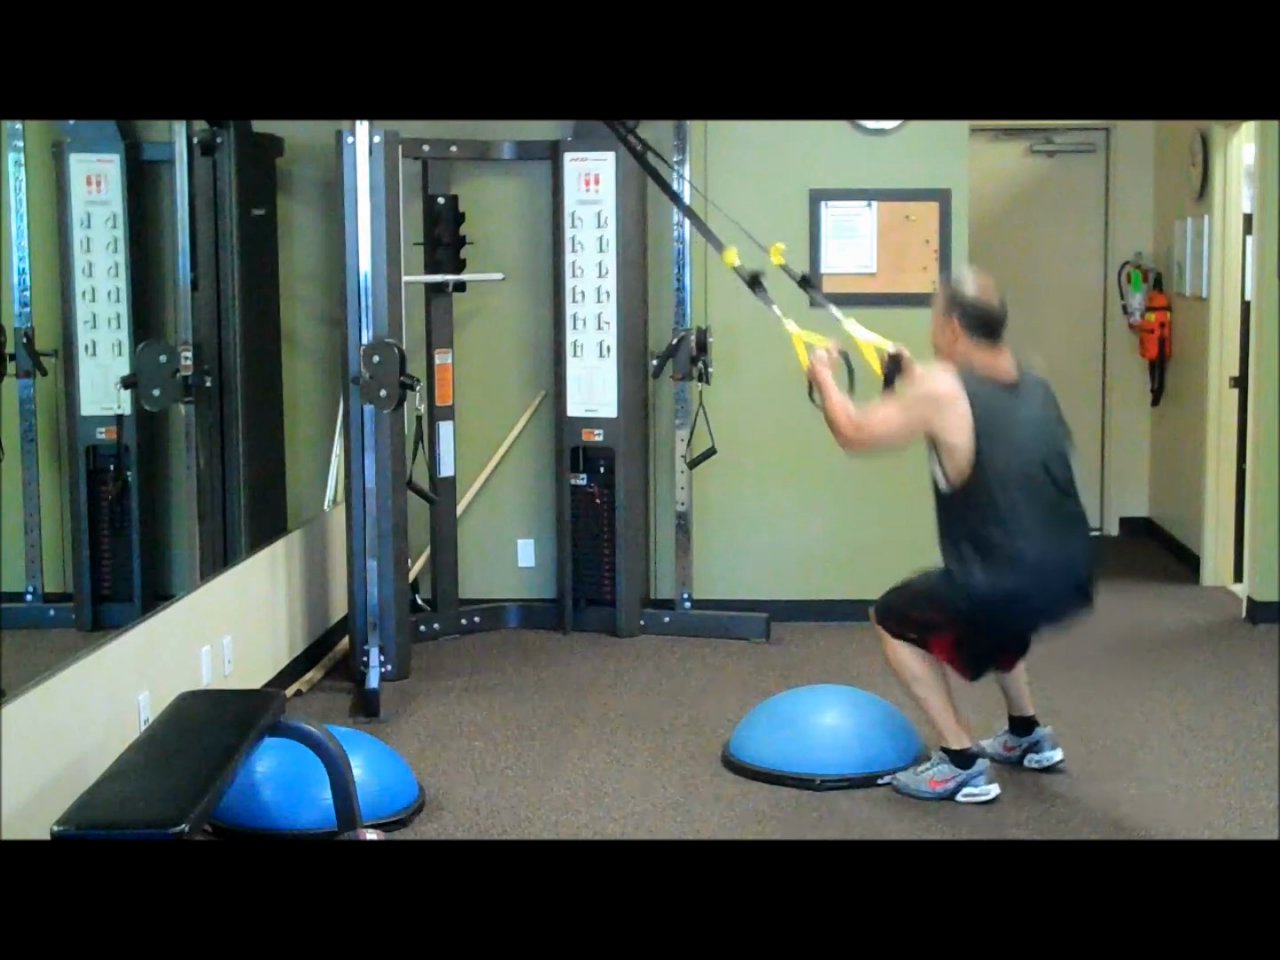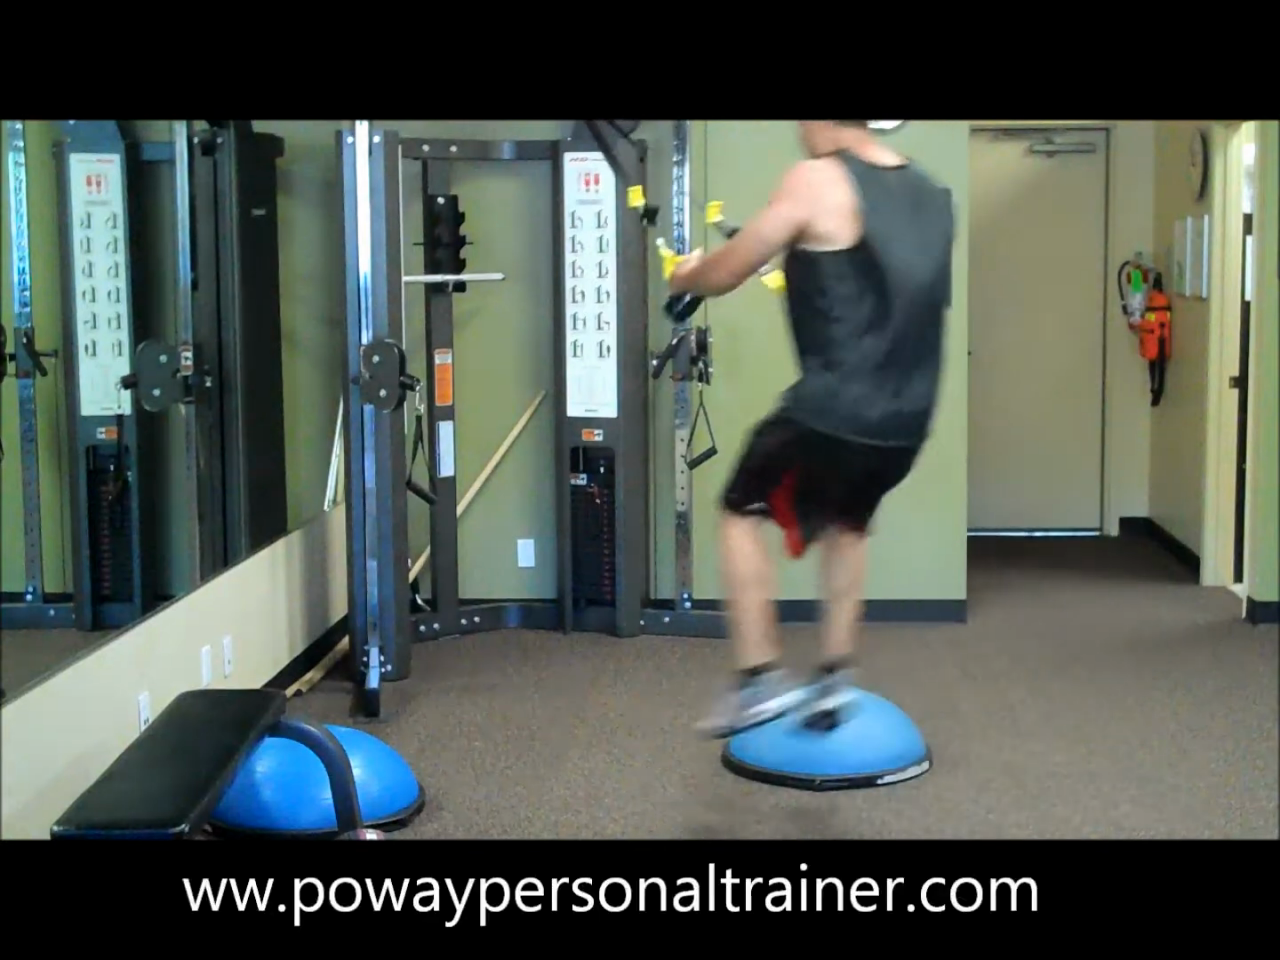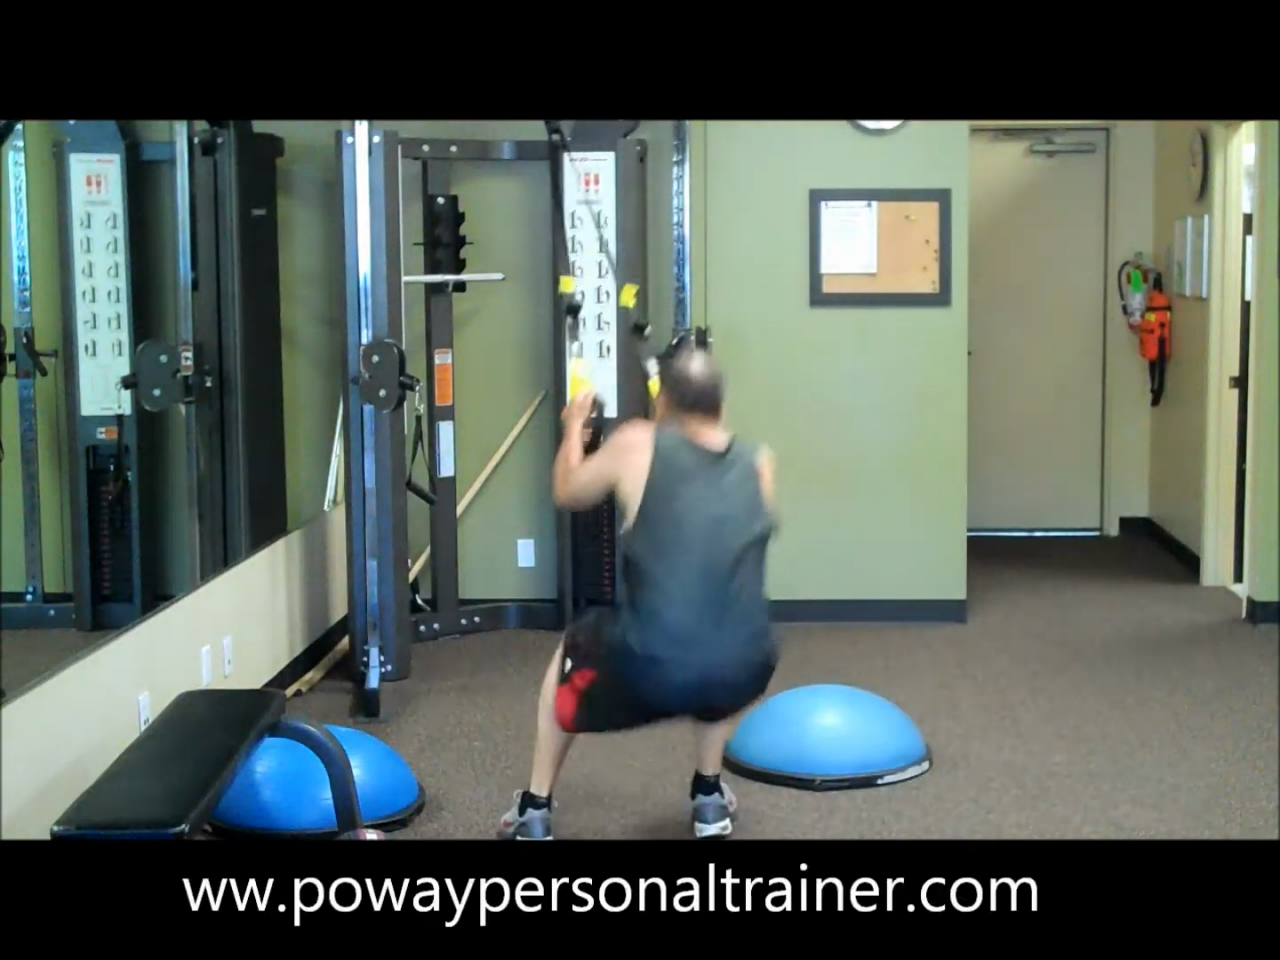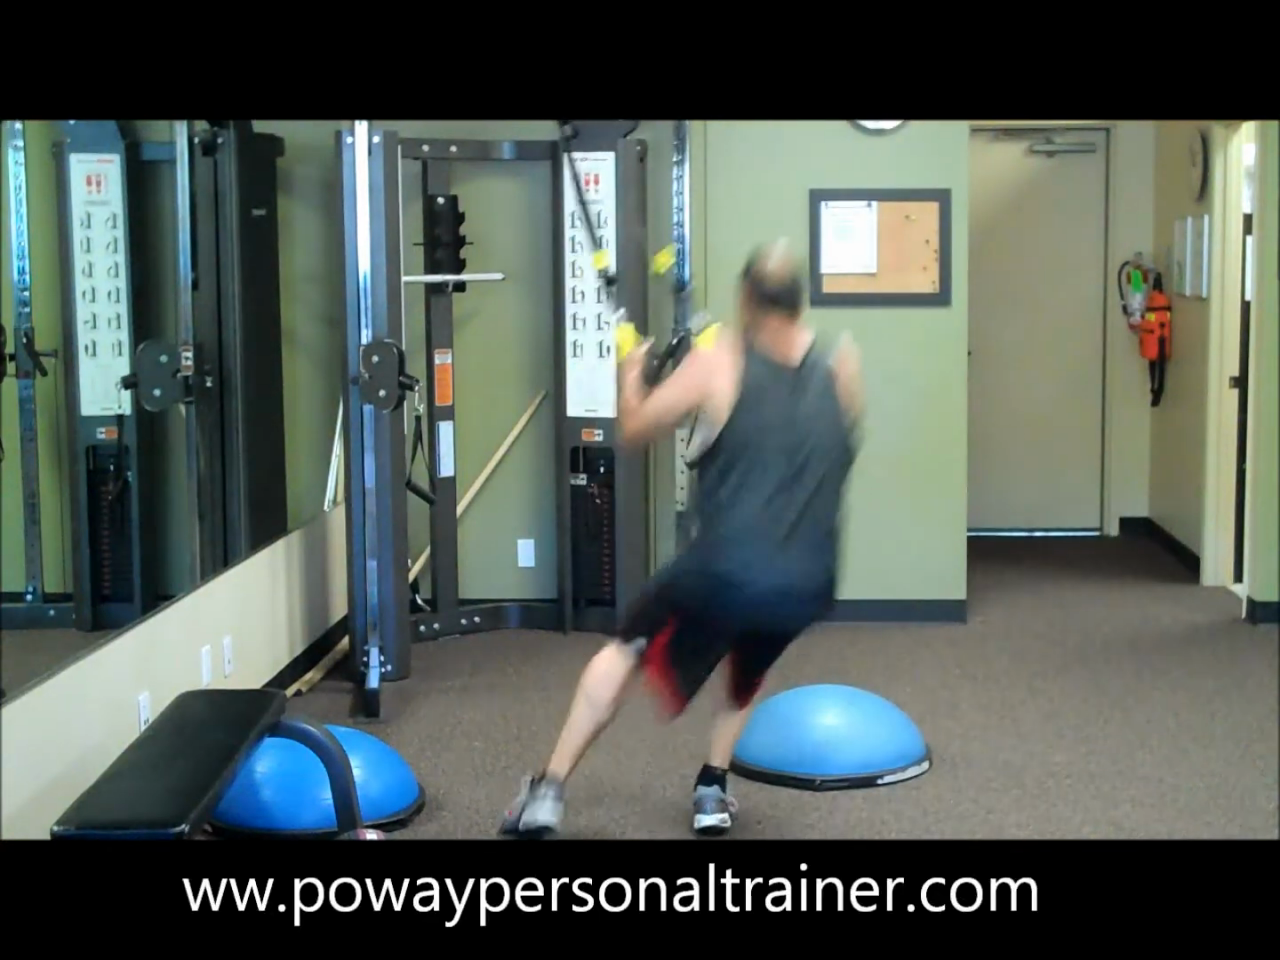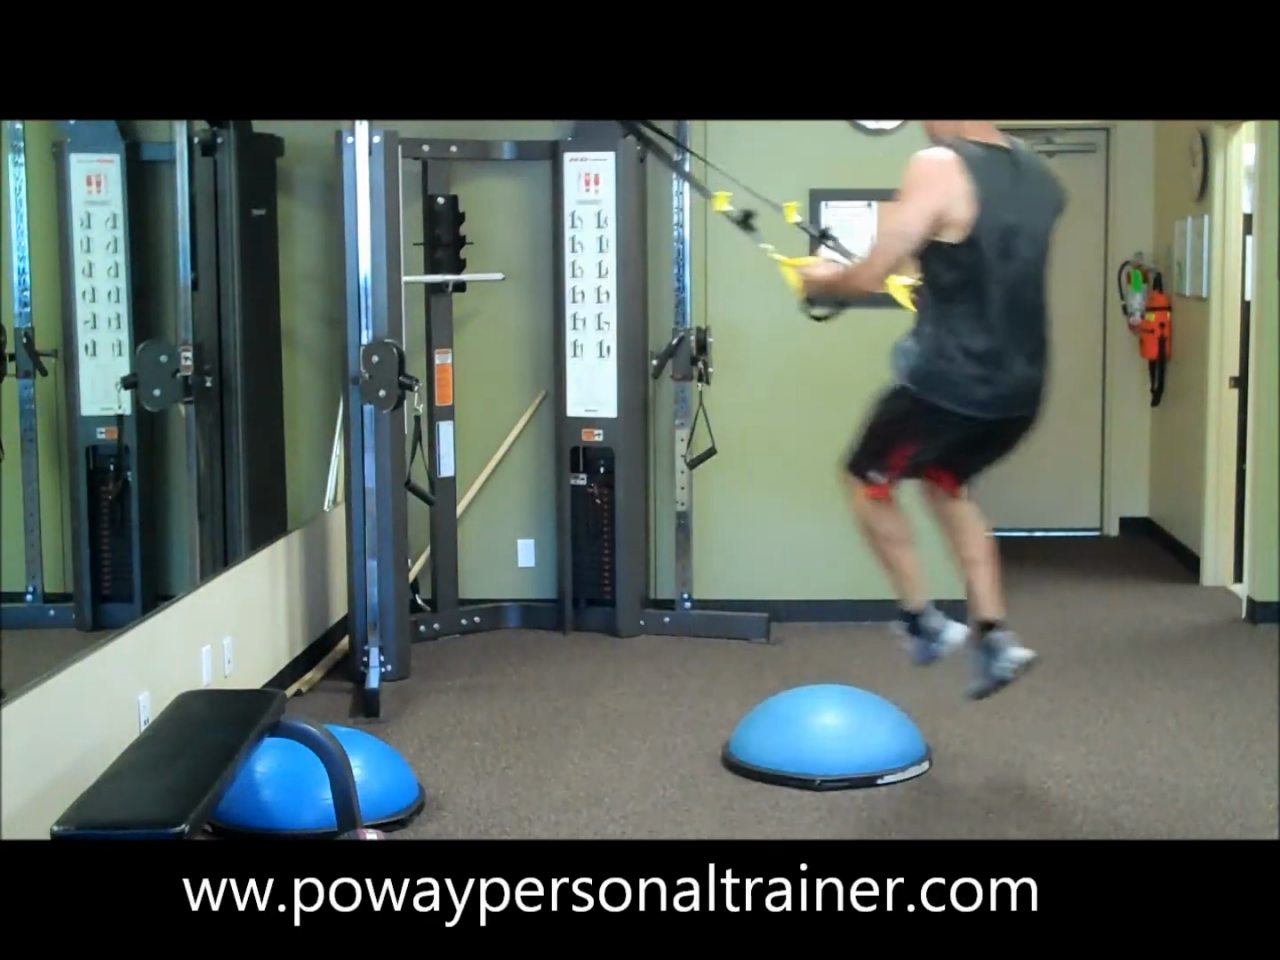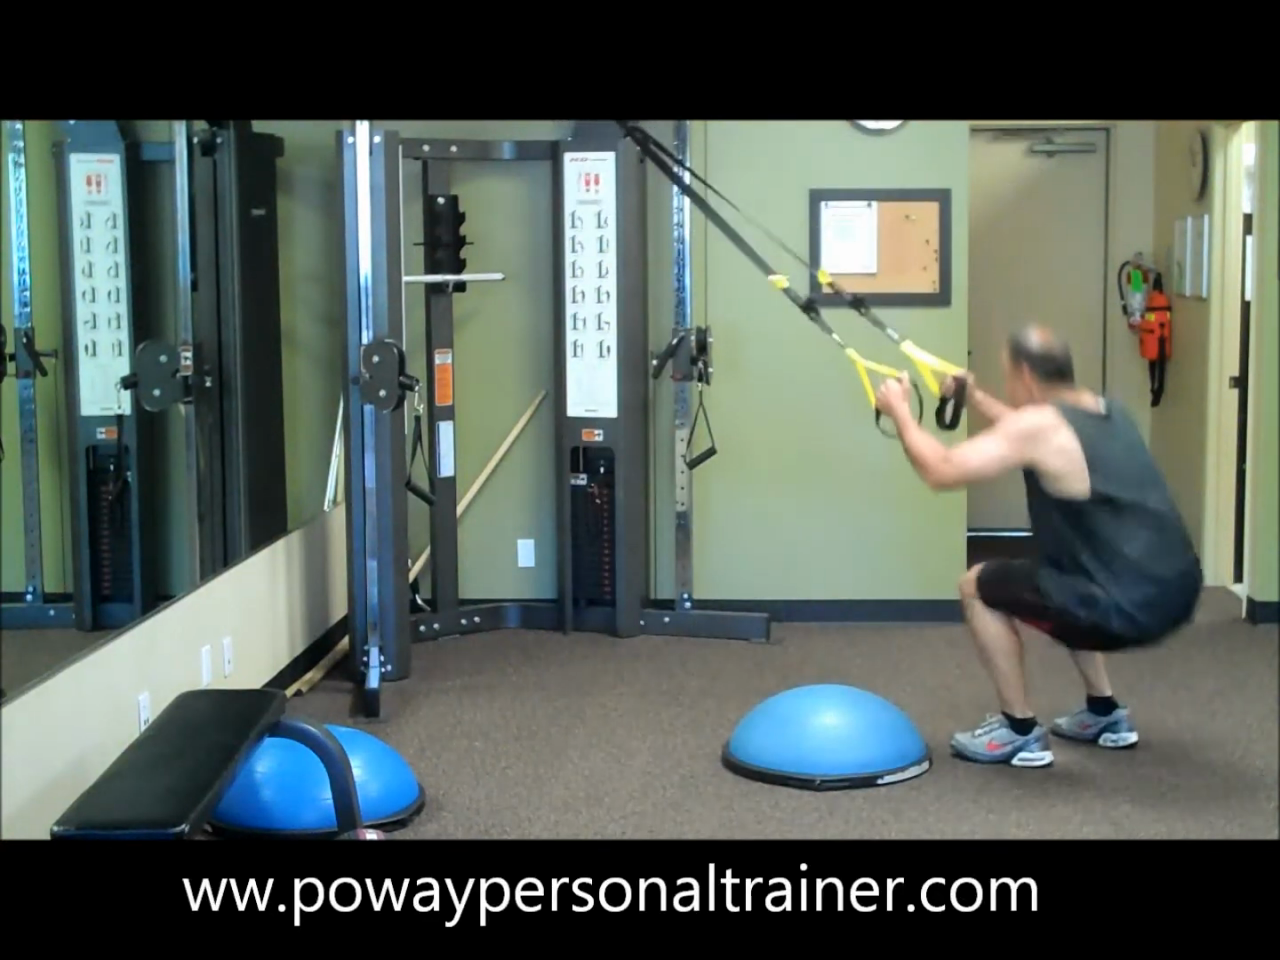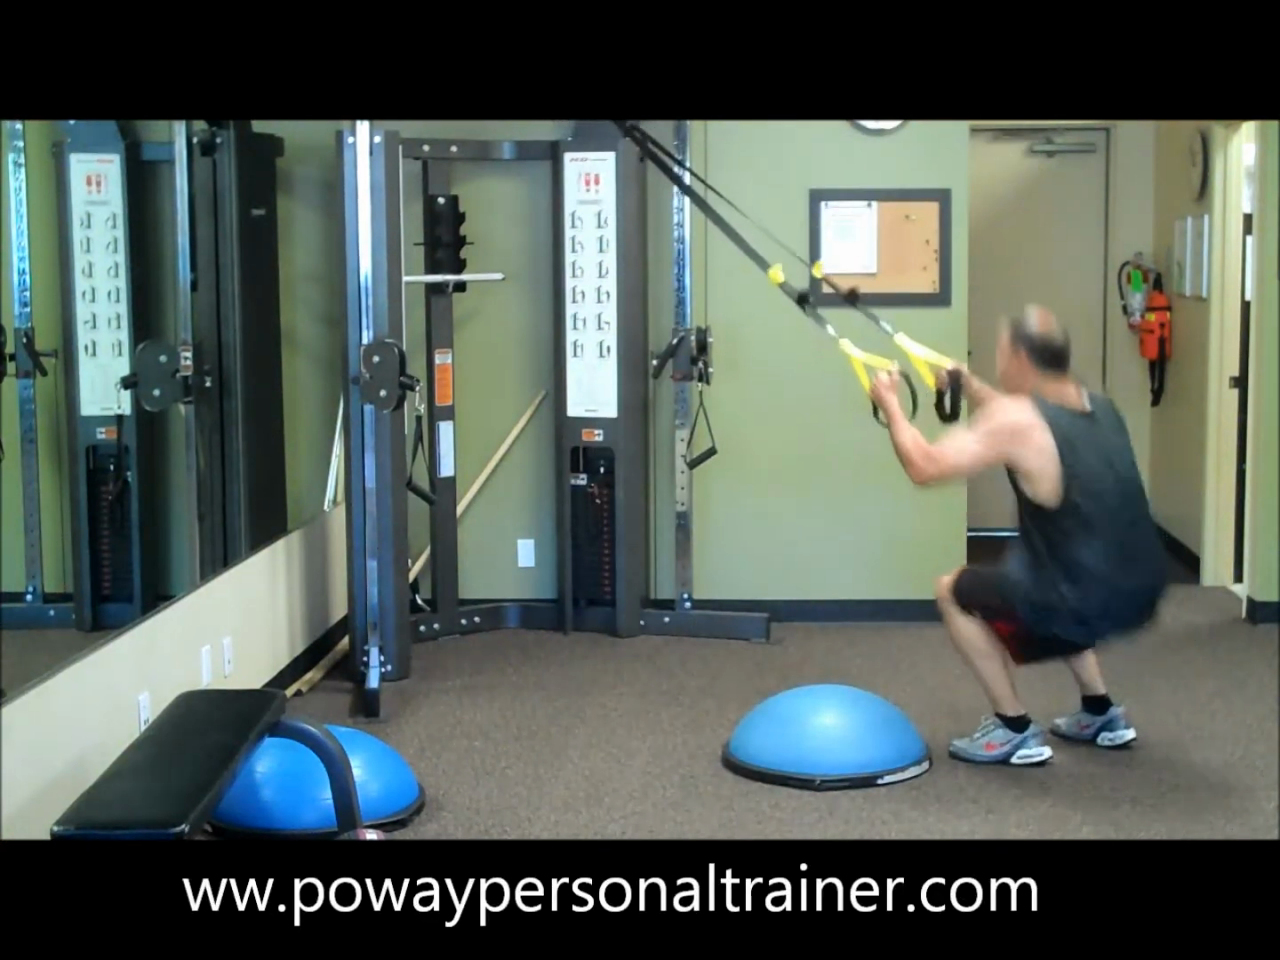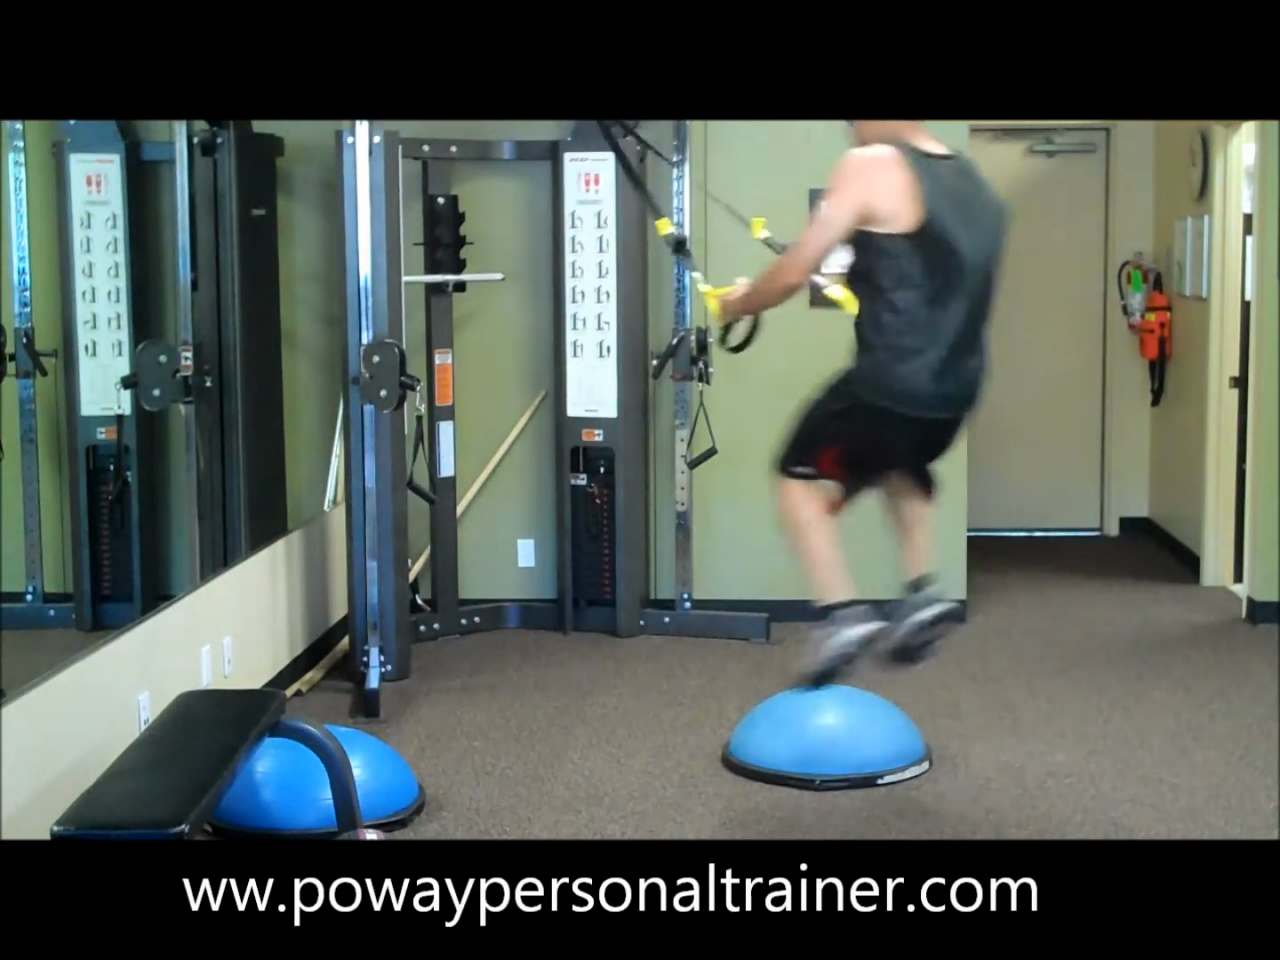
dt=0.4s
person 1, frame 1
left shoulder: (942, 391)
right shoulder: (1037, 387)
left elbow: (854, 434)
left wrist: (823, 377)
right wrist: (909, 369)
left hip: (1009, 586)
right hip: (1070, 580)
left knee: (895, 621)
right knee: (991, 614)
left ankle: (963, 764)
right ankle: (1028, 732)
person 1, frame 2
left shoulder: (816, 181)
right shoulder: (932, 192)
left elbow: (723, 275)
left wrist: (690, 274)
left hip: (835, 410)
right hip: (909, 416)
left knee: (742, 516)
right knee: (846, 525)
left ankle: (761, 678)
right ankle: (837, 674)
person 1, frame 3
left shoulder: (636, 446)
right shoulder: (758, 466)
left elbow: (568, 491)
left wrist: (575, 423)
left hip: (653, 670)
right hip: (743, 674)
left knee: (573, 648)
left ankle: (534, 811)
right ankle: (709, 798)
person 1, frame 4
left shoulder: (718, 362)
right shoulder: (843, 368)
left elbow: (635, 430)
left wrist: (630, 373)
left hip: (722, 577)
right hip: (806, 587)
left knee: (626, 648)
right knee: (743, 670)
left ankle: (547, 788)
right ankle: (711, 790)
person 1, frame 5
left shoulder: (937, 168)
right shoulder: (1037, 176)
left elbow: (866, 278)
left wrist: (821, 279)
left hip: (951, 382)
right hip: (1020, 389)
left knee: (865, 483)
right knee: (945, 489)
left ankle: (923, 625)
right ankle: (995, 637)
person 1, frame 6
left shoulder: (1039, 430)
right shoulder: (1108, 413)
left elbow: (941, 471)
left wrist: (898, 408)
right wrist: (973, 394)
left hip: (1133, 604)
right hip: (1176, 589)
left knee: (980, 589)
right knee: (1043, 579)
left ankle: (1019, 732)
right ankle: (1106, 716)
person 1, frame 7
left shoulder: (1017, 422)
right shoulder: (1100, 409)
left elbow: (926, 469)
left wrist: (888, 400)
right wrist: (968, 383)
left hip: (1091, 601)
right hip: (1139, 592)
left knee: (956, 594)
left ankle: (1016, 730)
right ankle: (1103, 713)
person 1, frame 8
left shoulder: (870, 167)
right shoulder: (973, 180)
left elbow: (788, 275)
left wrist: (738, 303)
left hip: (890, 385)
right hip: (956, 388)
left knee: (795, 479)
right knee: (901, 474)
left ankle: (844, 612)
right ankle: (925, 590)
